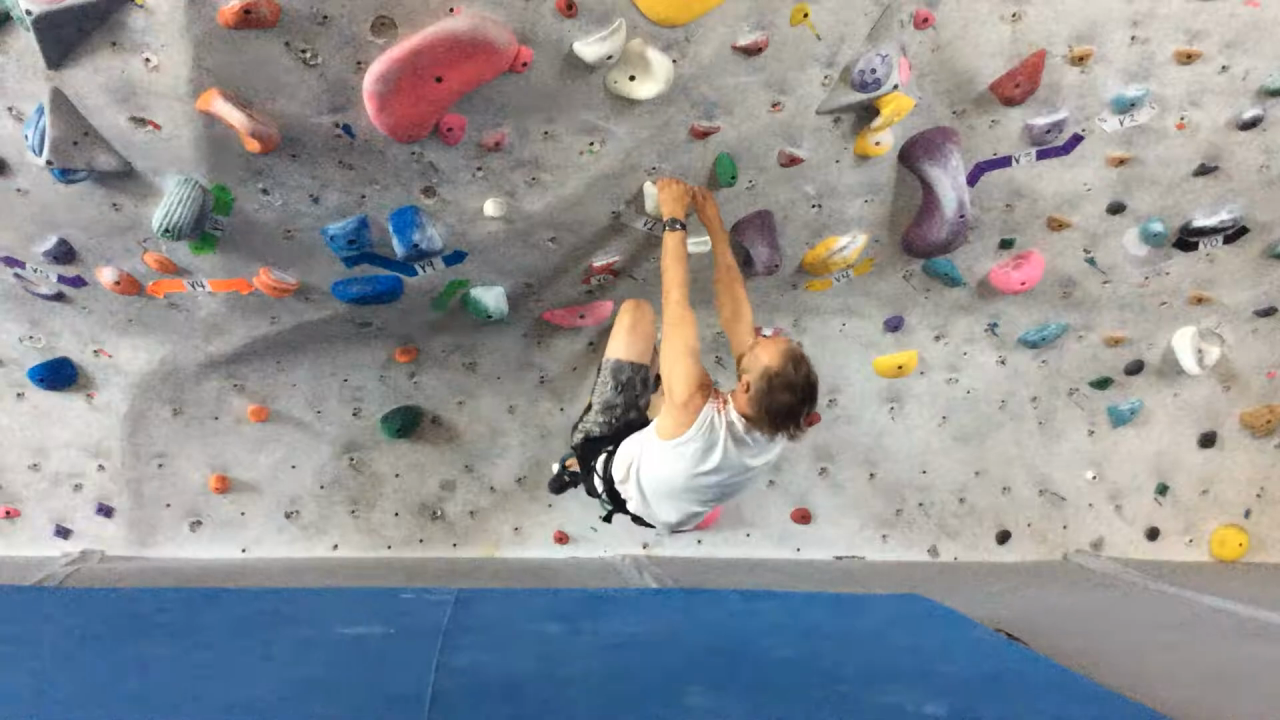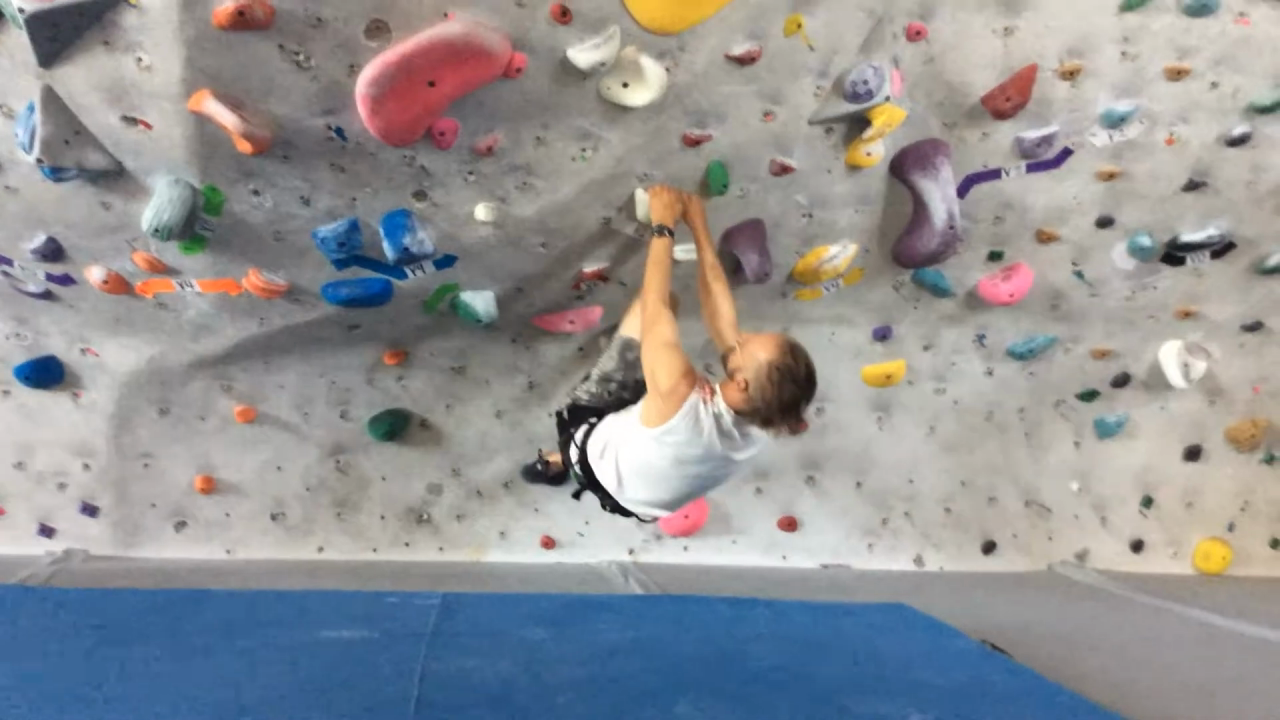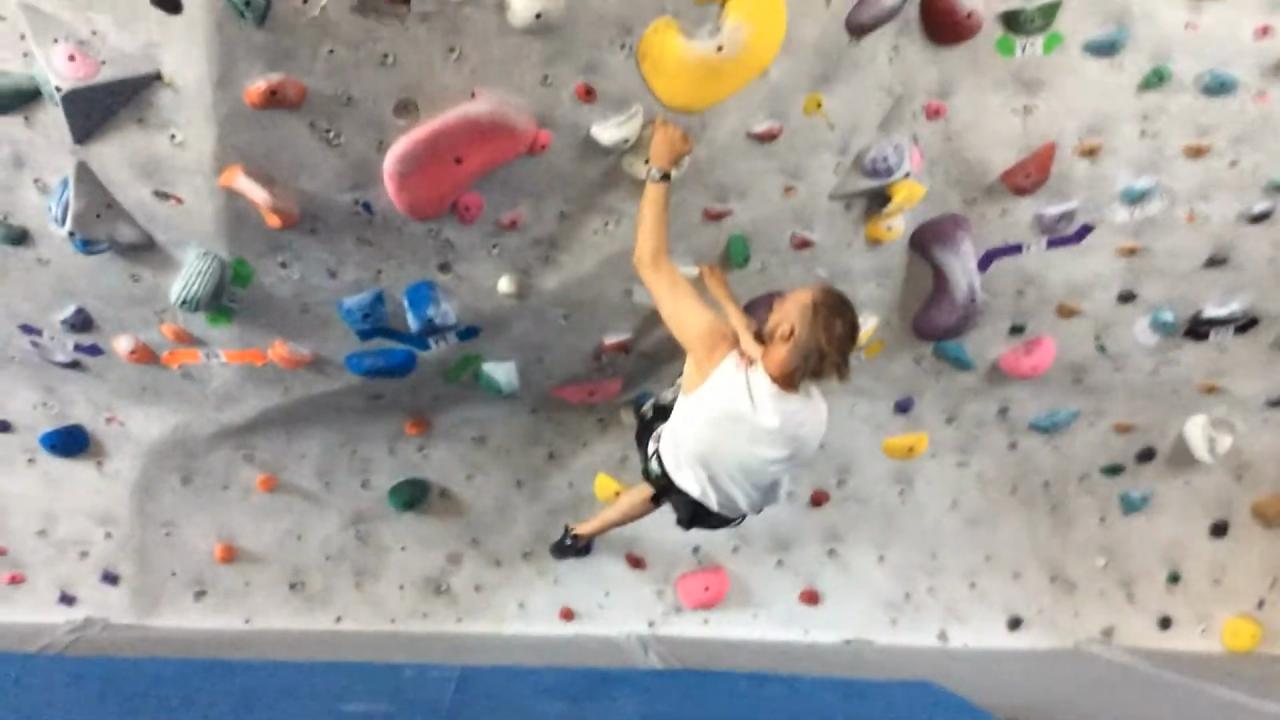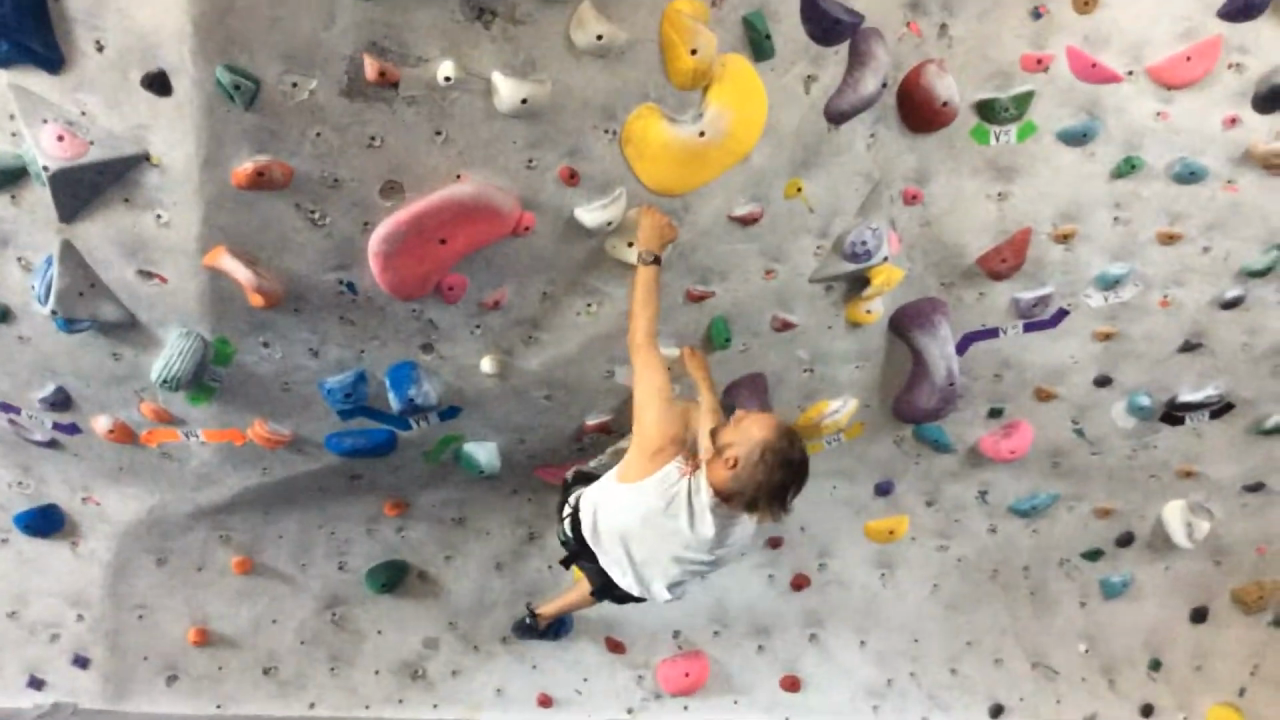
dt=0.7s
person 1, frame 1
left shoulder: (692, 405)
right shoulder: (780, 423)
left elbow: (677, 304)
right elbow: (736, 316)
left wrist: (674, 219)
right wrist: (715, 227)
left hip: (612, 474)
person 1, frame 2
left shoulder: (678, 395)
right shoulder: (763, 424)
left elbow: (656, 308)
right elbow: (722, 318)
left wrist: (663, 226)
right wrist: (699, 228)
left hip: (594, 453)
person 1, frame 3
left shoulder: (718, 355)
right shoulder: (813, 417)
left elbow: (649, 261)
left wrist: (659, 166)
right wrist: (724, 296)
left hip: (669, 464)
right hip: (726, 510)
right ankle: (581, 535)
person 1, frame 4
left shoulder: (663, 456)
right shoulder: (741, 530)
left elbow: (642, 343)
right elbow: (712, 434)
left wrist: (650, 253)
right wrist: (703, 381)
left hip: (584, 522)
right hip: (634, 579)
right ankle: (544, 617)
